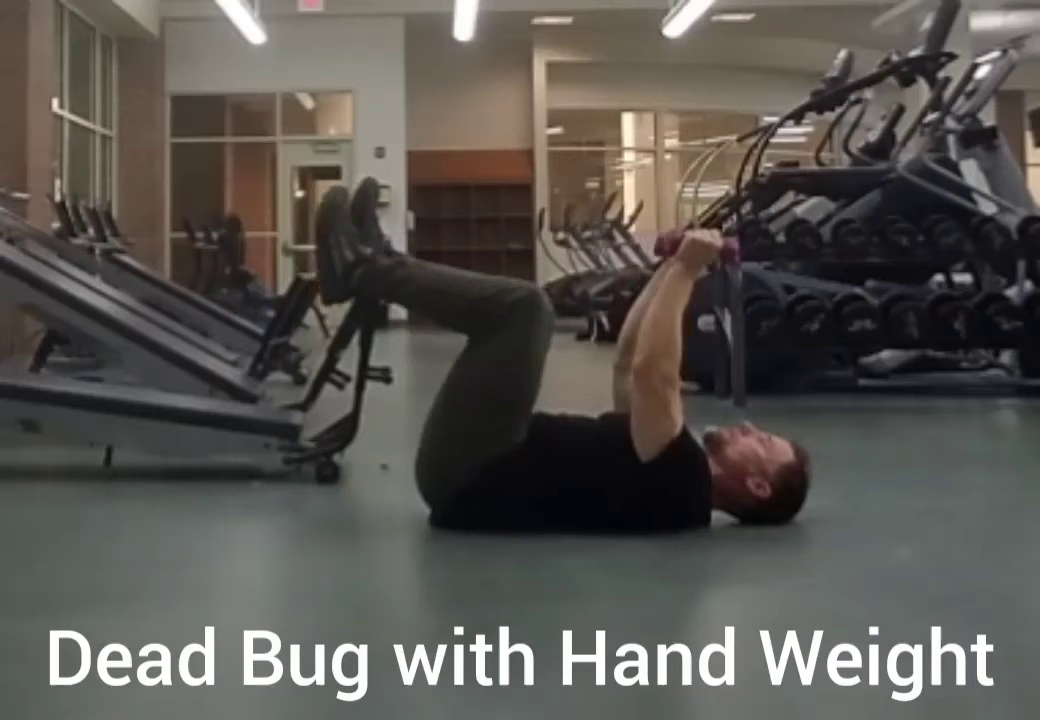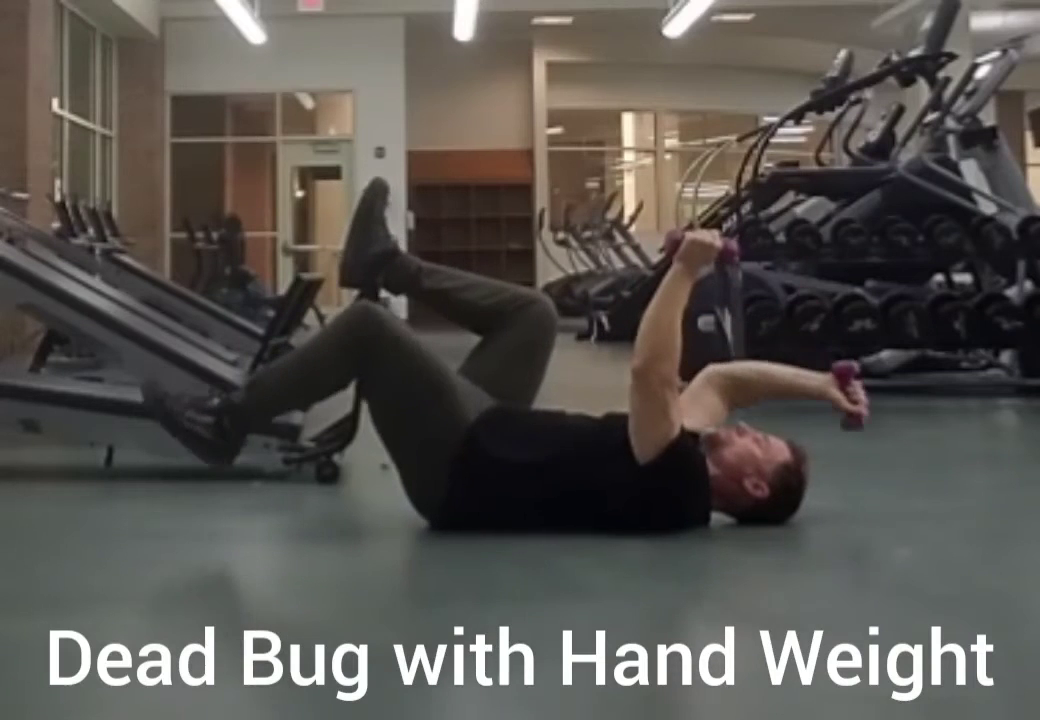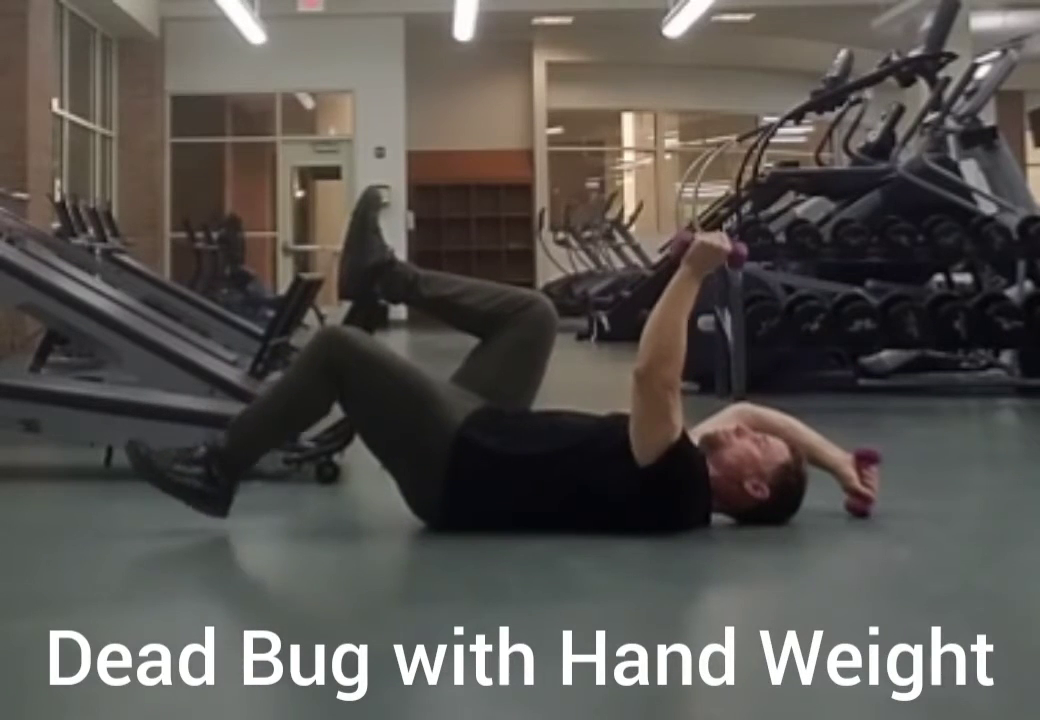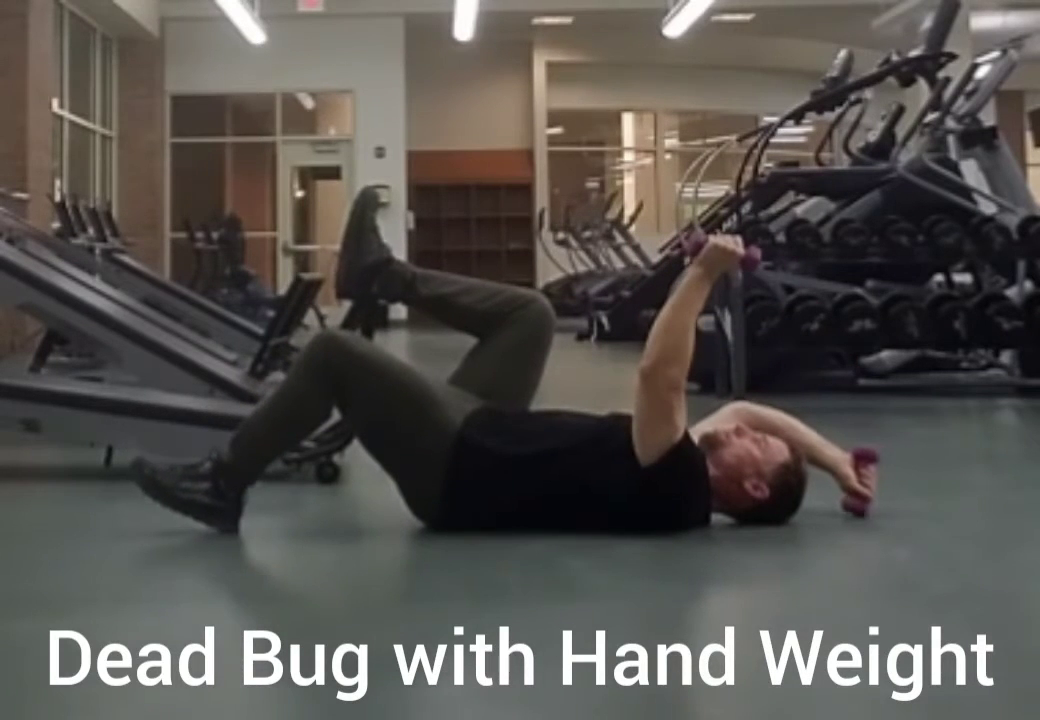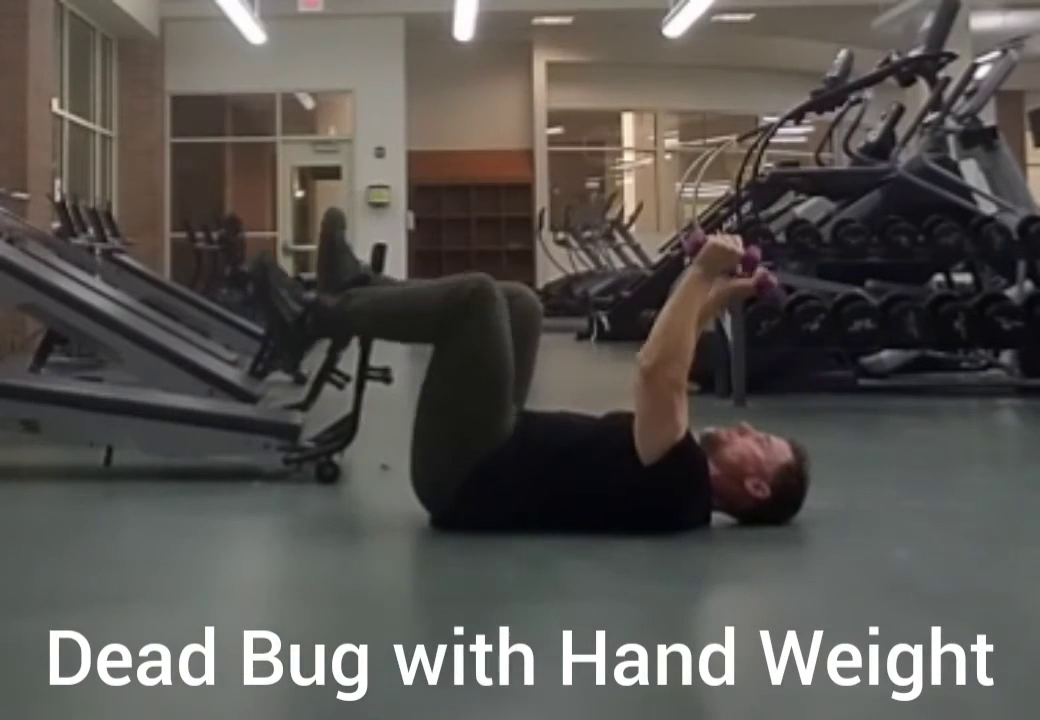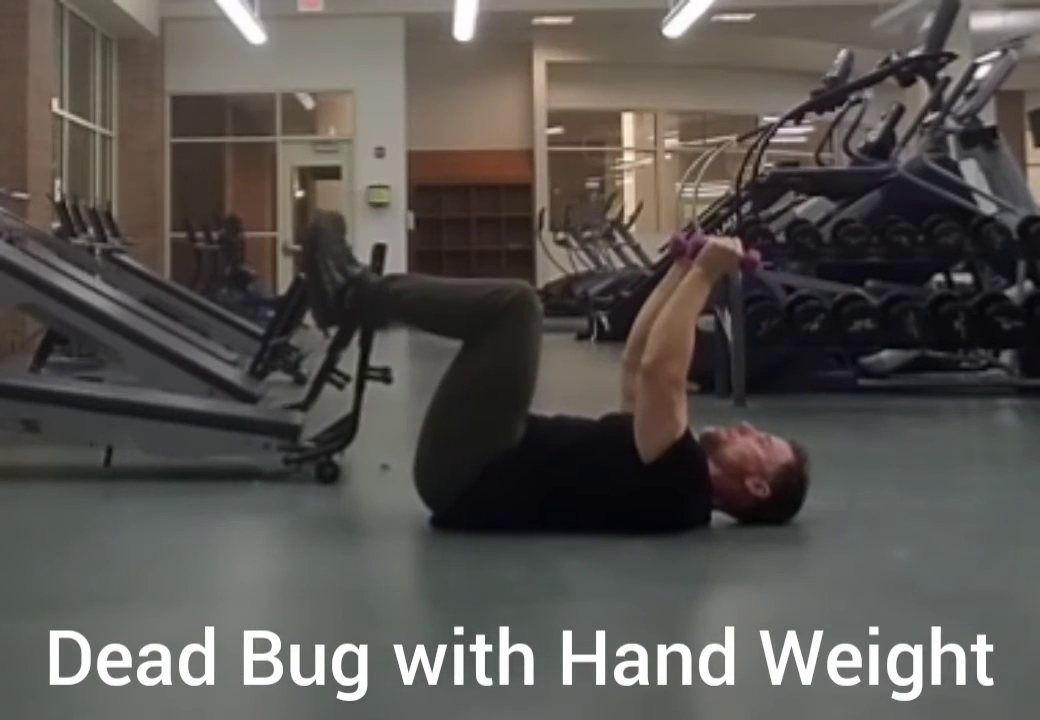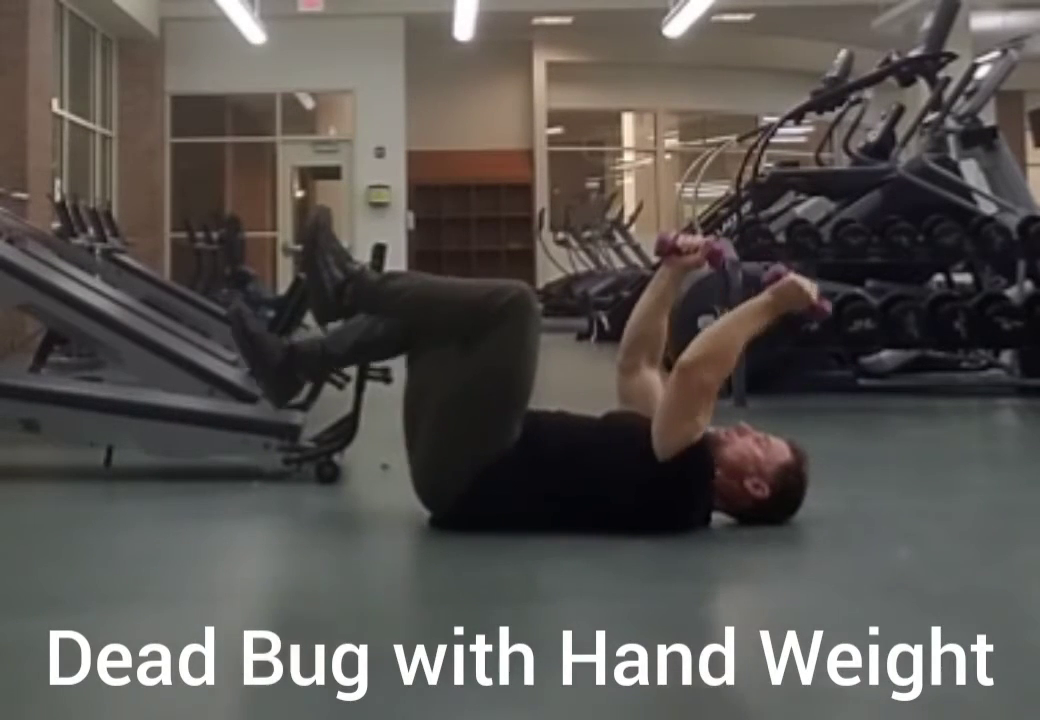
dt=0.7s
person 1, frame 1
left shoulder: (681, 483)
right shoulder: (675, 464)
left elbow: (653, 374)
right elbow: (627, 363)
left wrist: (685, 272)
right wrist: (669, 273)
left hip: (468, 480)
right hip: (479, 474)
left knee: (521, 304)
right knee: (524, 310)
left ankle: (358, 270)
right ankle: (371, 263)
person 1, frame 2
left shoulder: (677, 488)
right shoulder: (693, 462)
left elbow: (650, 375)
right elbow: (718, 378)
left wrist: (684, 270)
right wrist: (820, 383)
left hip: (462, 469)
right hip: (489, 442)
left knee: (367, 326)
right knee: (533, 312)
left ankle: (224, 424)
right ankle: (386, 265)
person 1, frame 3
left shoulder: (675, 488)
right shoulder: (694, 475)
left elbow: (651, 377)
right elbow: (751, 407)
left wrist: (691, 272)
right wrist: (840, 460)
left hip: (458, 467)
right hip: (487, 435)
left knee: (337, 348)
right knee: (532, 312)
left ankle: (216, 472)
right ankle: (387, 277)
person 1, frame 4
left shoulder: (676, 489)
right shoulder: (695, 472)
left elbow: (658, 375)
right elbow: (744, 408)
left wrist: (701, 274)
right wrist: (838, 458)
left hip: (458, 469)
right hip: (485, 438)
left knee: (335, 352)
right knee: (530, 311)
left ankle: (222, 486)
right ankle: (383, 275)
person 1, frame 5
left shoulder: (680, 487)
right shoulder: (697, 467)
left elbow: (658, 374)
right elbow: (657, 367)
left wrist: (700, 275)
right wrist: (717, 295)
left hip: (468, 478)
right hip: (501, 462)
left knee: (478, 296)
right knee: (515, 305)
left ankle: (338, 309)
right ankle: (357, 292)
person 1, frame 6
left shoulder: (680, 485)
right shoulder: (675, 461)
left elbow: (661, 373)
right elbow: (637, 361)
left wrist: (704, 275)
right wrist: (683, 269)
left hip: (469, 480)
right hip: (479, 471)
left knee: (514, 303)
right knee: (506, 311)
left ankle: (353, 294)
right ankle: (354, 294)
person 1, frame 7
left shoulder: (681, 488)
right shoulder: (667, 456)
left elbow: (695, 374)
right elbow: (637, 361)
left wrist: (769, 303)
right wrist: (672, 271)
left hip: (468, 480)
right hip: (470, 470)
left knee: (513, 303)
right knee: (430, 314)
left ankle: (351, 289)
right ankle: (292, 365)
